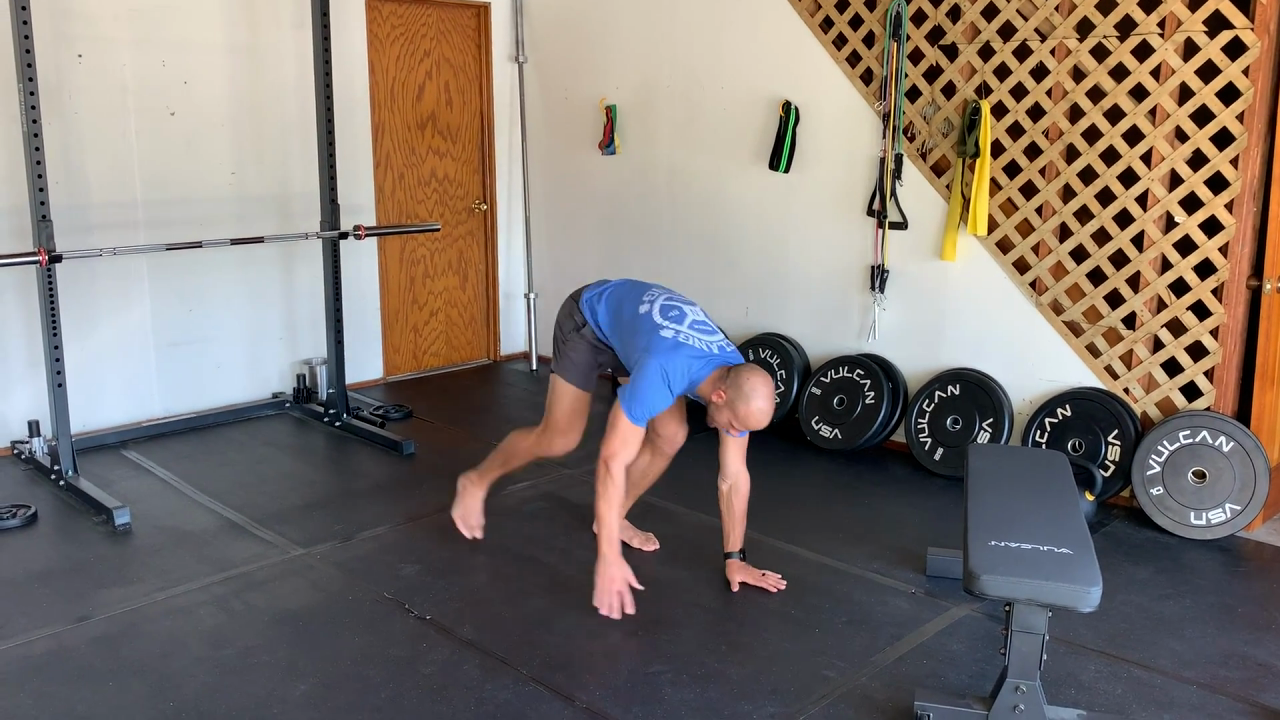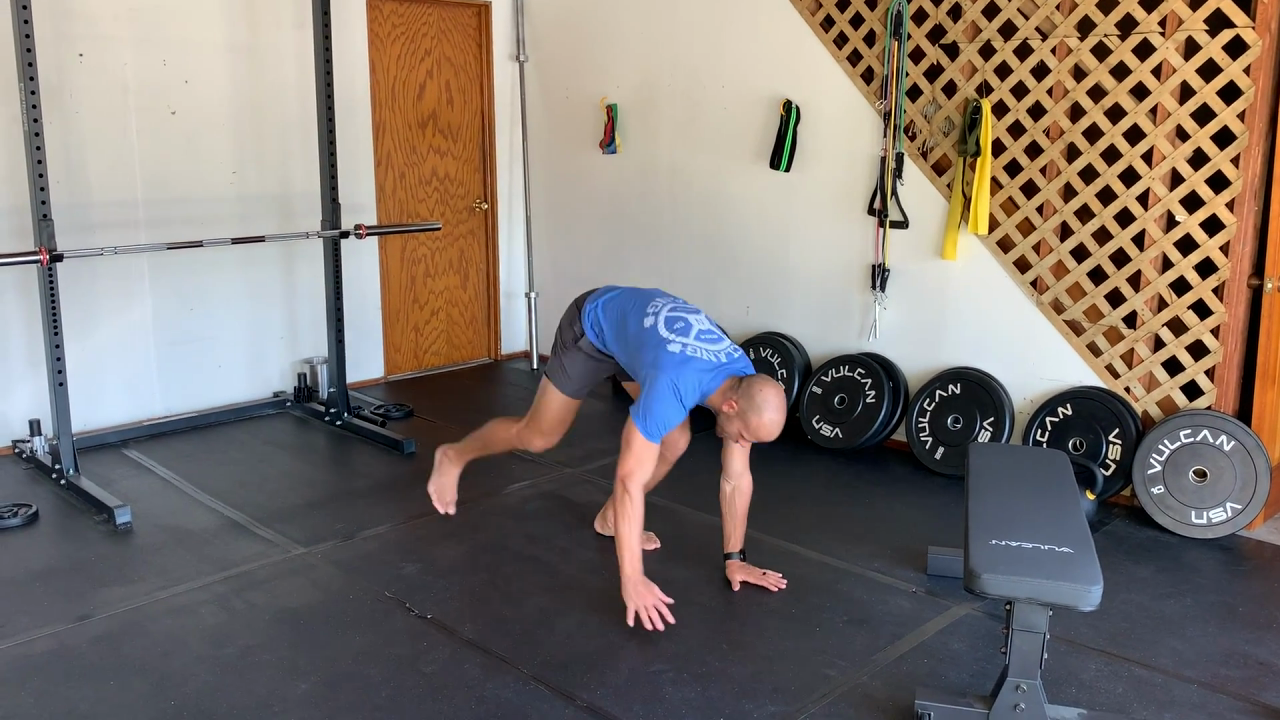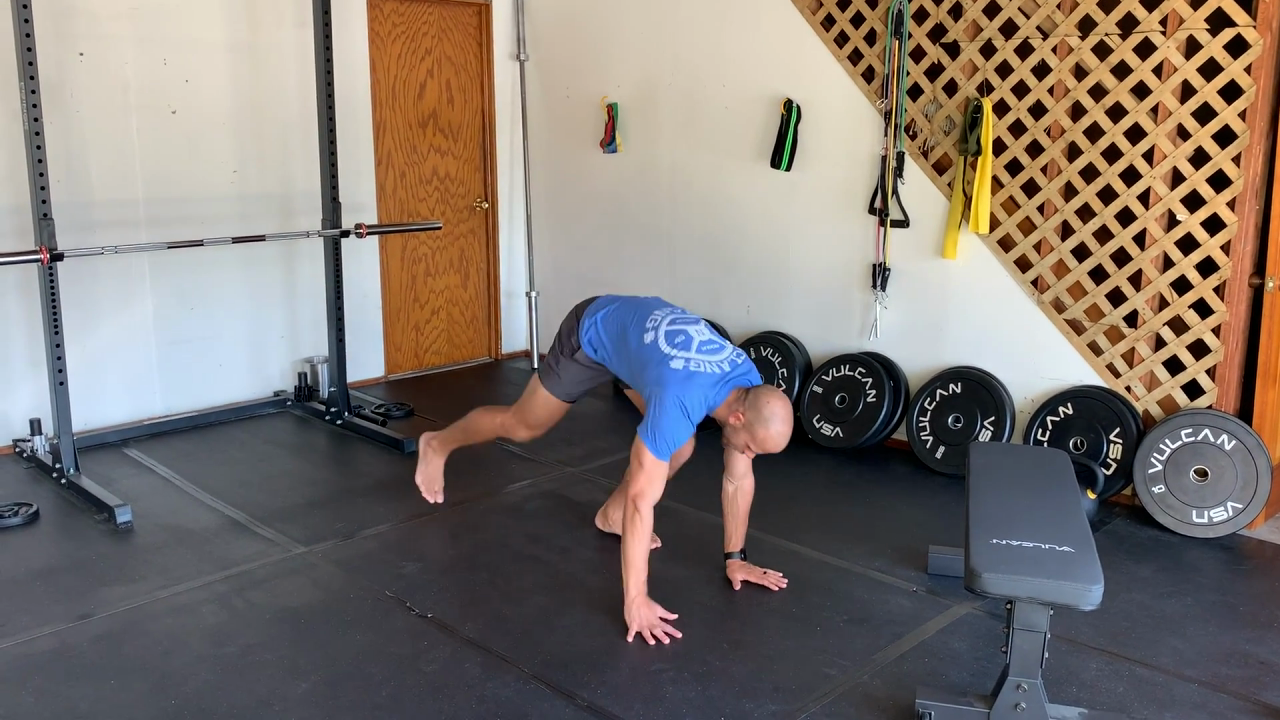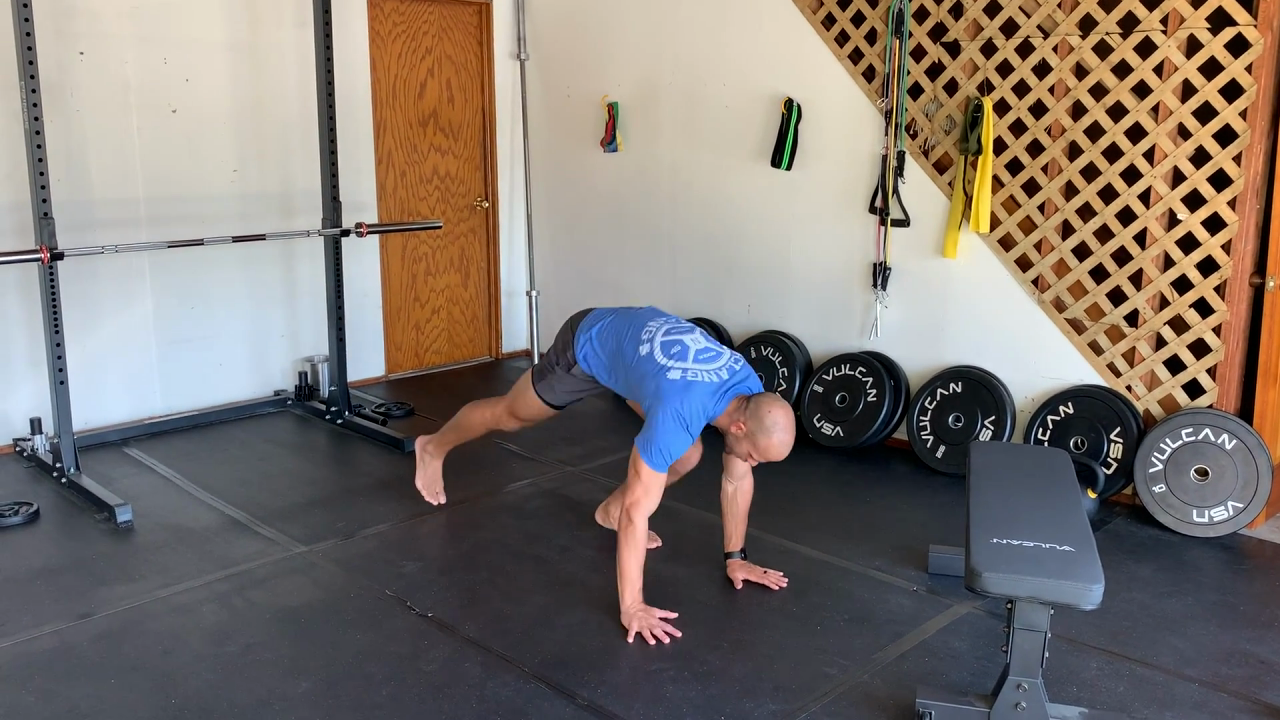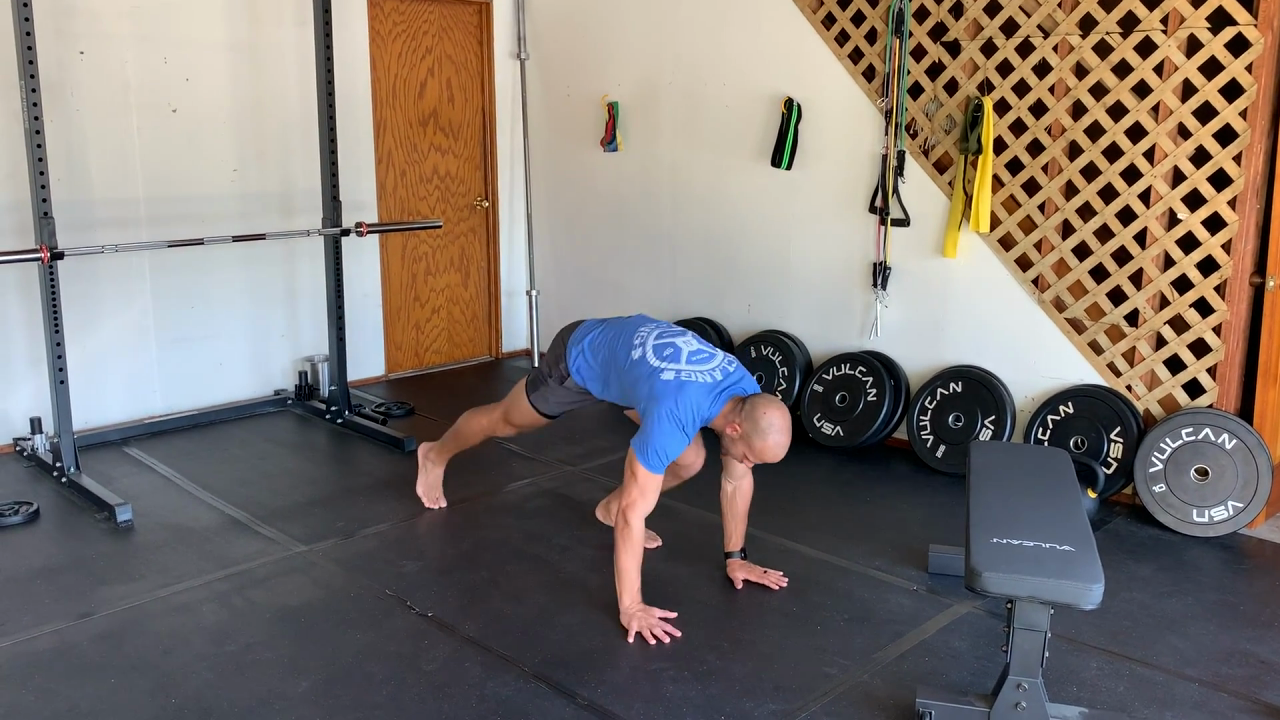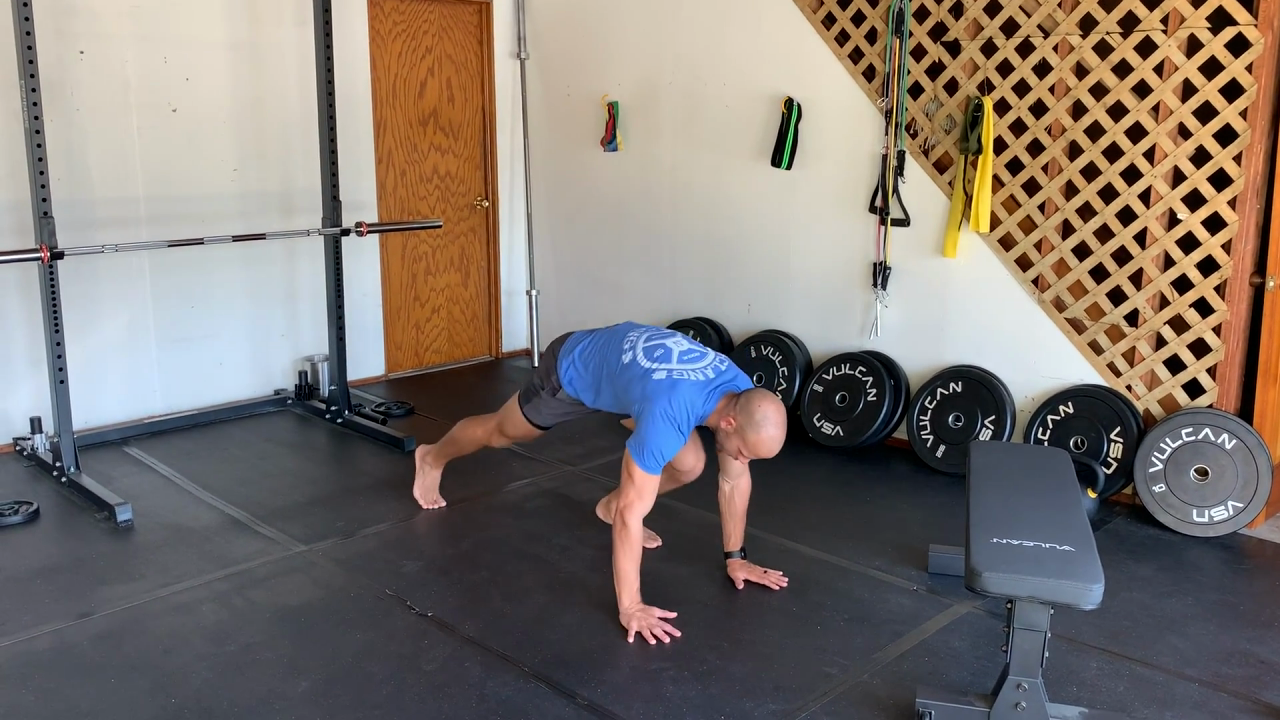
dt=0.1s
person 1, frame 1
left shoulder: (739, 386)
right shoulder: (663, 375)
left elbow: (734, 475)
right elbow: (611, 463)
left wrist: (734, 558)
right wrist: (610, 558)
left hip: (638, 317)
right hip: (590, 318)
left knee: (672, 436)
right knee: (559, 439)
left ankle: (612, 520)
right ankle: (476, 482)
person 1, frame 2
left shoulder: (745, 383)
right shoulder: (674, 387)
left elbow: (736, 478)
right elbow: (631, 481)
left wrist: (734, 558)
right wrist: (632, 578)
left hip: (642, 323)
right hip: (595, 323)
left knee: (674, 444)
right knee: (539, 435)
left ankle: (612, 516)
right ankle: (454, 457)
person 1, frame 3
left shoulder: (752, 391)
right shoulder: (680, 402)
left elbow: (738, 479)
right elbow: (641, 500)
left wrist: (736, 556)
right wrist: (635, 600)
left hip: (641, 328)
right hip: (592, 334)
left knee: (679, 449)
right knee: (524, 423)
left ankle: (612, 515)
right ankle: (437, 445)
person 1, frame 4
left shoulder: (751, 396)
right shoulder: (679, 414)
left elbow: (737, 480)
right elbow: (638, 512)
left wrist: (735, 557)
right wrist: (631, 606)
left hip: (636, 335)
right hip: (588, 346)
left knee: (686, 457)
right knee: (512, 414)
left ankle: (612, 509)
right ankle: (434, 447)
person 1, frame 5
left shoulder: (746, 397)
right shoulder: (674, 415)
left elbow: (736, 480)
right elbow: (635, 513)
left wrist: (735, 556)
right wrist: (630, 607)
left hip: (632, 343)
right hip: (580, 358)
left knee: (689, 460)
right knee: (507, 420)
left ankle: (612, 507)
right ankle: (434, 455)
person 1, frame 6
left shoulder: (741, 393)
right shoulder: (667, 417)
left elbow: (734, 479)
right elbow: (632, 514)
left wrist: (735, 556)
right wrist: (630, 607)
left hip: (618, 360)
right hip: (572, 370)
left knee: (690, 464)
right knee: (502, 431)
left ankle: (613, 505)
right ankle: (431, 459)
